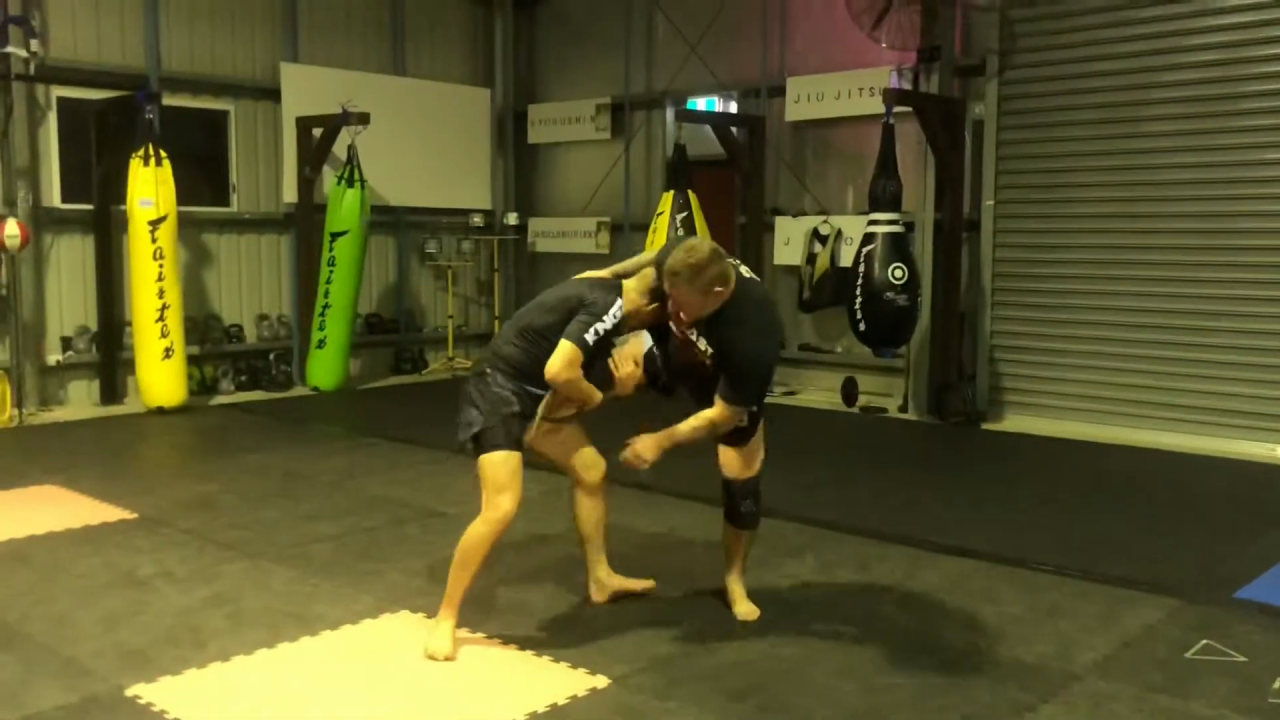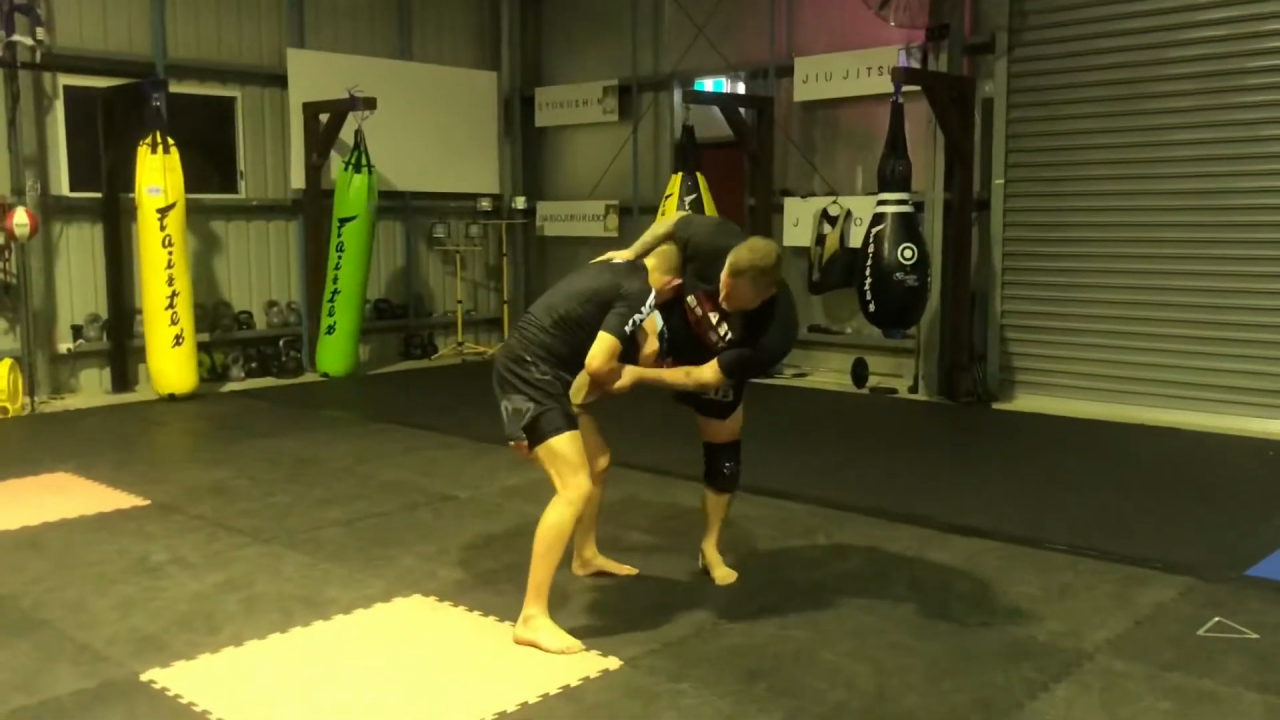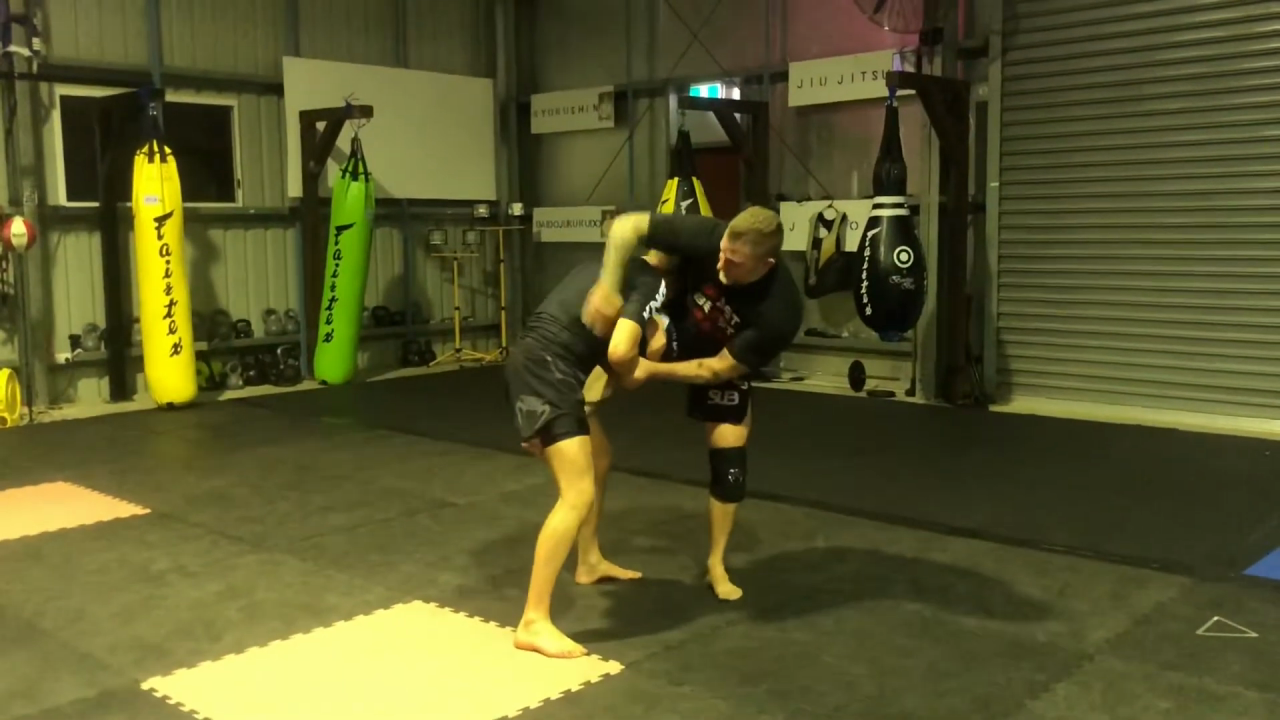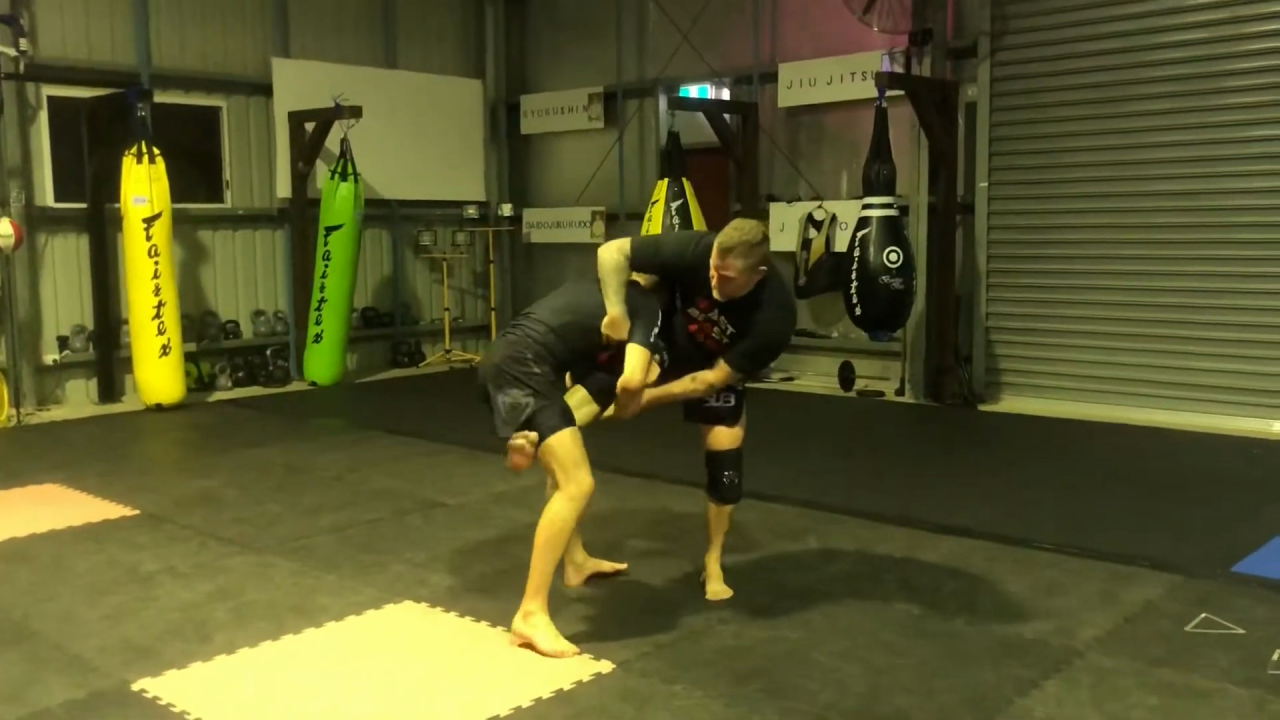
dt=0.7s
person 1, frame 1
left shoulder: (603, 290)
right shoulder: (608, 305)
right elbow: (559, 372)
left wrist: (620, 378)
right wrist: (594, 398)
left hip: (533, 392)
right hip: (500, 389)
left knee: (593, 472)
right knee: (501, 509)
left ankle: (600, 578)
right ankle: (445, 618)
person 1, frame 2
left shoulder: (617, 268)
right shoulder: (640, 292)
right elbow: (598, 364)
right wrist: (618, 380)
left hip: (530, 367)
right hip: (530, 373)
left knee: (596, 461)
right knee: (575, 489)
left ankle: (586, 556)
right ankle: (532, 618)
person 1, frame 3
left shoulder: (621, 268)
right shoulder: (652, 282)
right elbow: (619, 351)
right wrist: (631, 376)
left hip: (534, 361)
right hip: (546, 369)
left knee: (598, 460)
right knee: (577, 494)
left ankle: (590, 562)
right ankle: (533, 622)
person 1, frame 4
left shoulder: (600, 285)
right shoulder: (647, 306)
right elbow: (633, 379)
left hip: (503, 358)
right hip: (523, 368)
left knee: (567, 467)
right knee: (577, 485)
left ankle: (576, 562)
right ankle: (531, 615)
person 2, frame 1
left shoulder: (753, 338)
right shoulder: (685, 260)
left elbow: (723, 416)
left wrist: (661, 441)
right wrist: (610, 274)
left hip: (733, 388)
right hip: (671, 353)
left knee: (741, 485)
left ankle: (735, 581)
person 2, frame 2
left shoulder: (776, 331)
right shoulder: (712, 240)
left elbow: (705, 378)
right elbow: (669, 224)
left wrist: (639, 375)
right wrist: (631, 254)
left hip: (716, 365)
right hip: (669, 321)
left knee: (724, 455)
left ankle: (710, 549)
person 2, frame 3
left shoulder: (781, 313)
right shoulder: (706, 237)
left elbow: (719, 368)
right elbow: (631, 226)
left wrist: (652, 370)
right wrist: (609, 284)
left hip: (724, 365)
right hip: (674, 328)
left knee: (729, 461)
left ankle: (716, 564)
person 2, frame 4
left shoulder: (775, 317)
right shoulder: (694, 249)
left elbow: (715, 379)
right elbow: (611, 252)
left wrist: (647, 397)
right wrist: (617, 312)
left hip: (716, 370)
right hip: (661, 338)
left knee: (725, 463)
left ankle: (713, 564)
